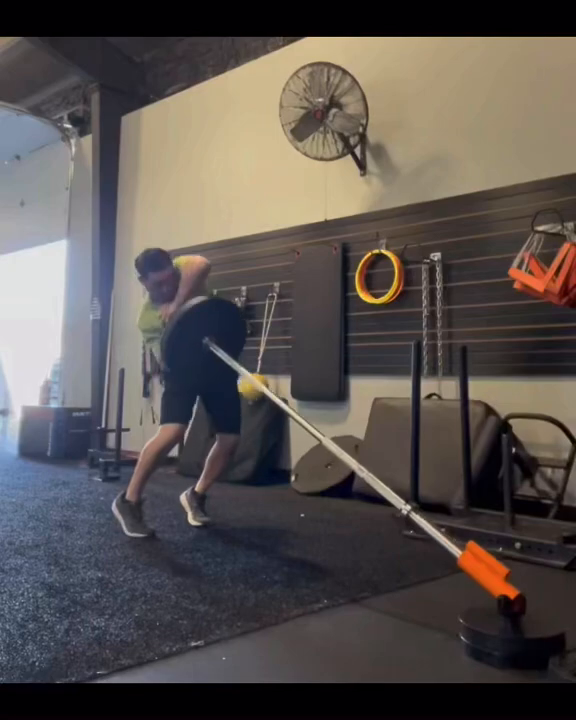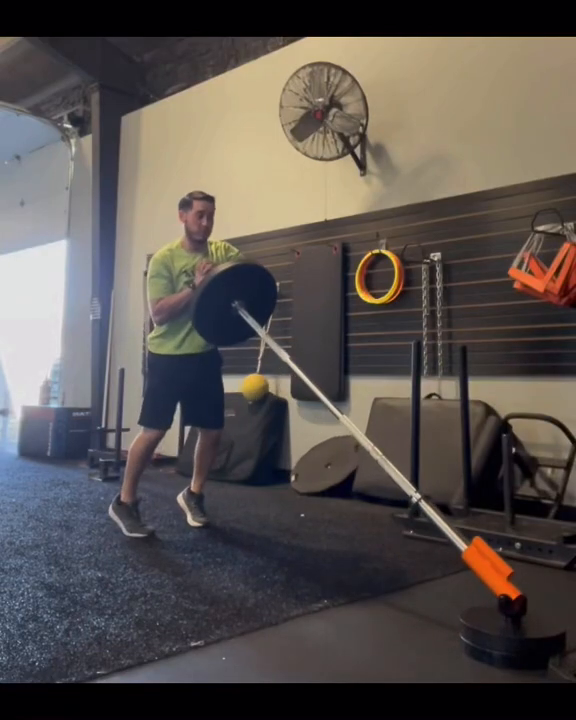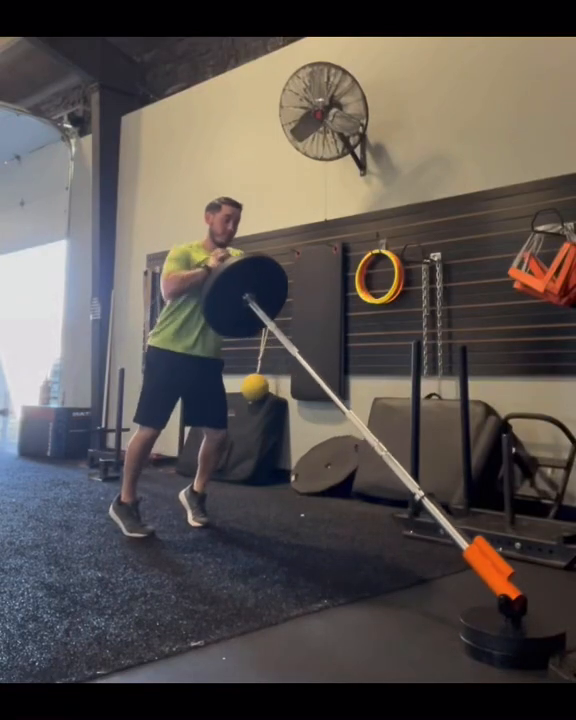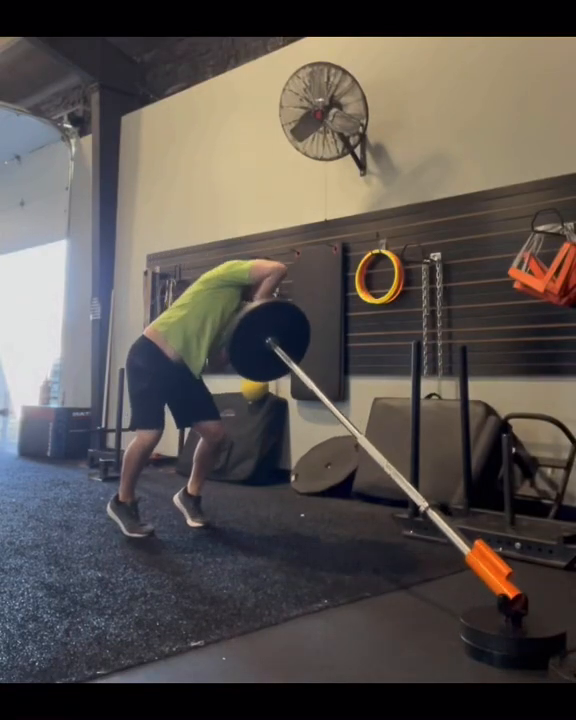
dt=0.7s
person 1, frame 1
left shoulder: (184, 270)
right shoulder: (148, 319)
left elbow: (201, 265)
left wrist: (177, 305)
right wrist: (179, 333)
left hip: (218, 364)
right hip: (185, 369)
left knee: (229, 439)
right knee: (172, 432)
left ankle: (196, 495)
right ankle: (128, 502)
person 1, frame 2
left shoulder: (224, 252)
right shoulder: (164, 258)
right elbow: (158, 313)
right wrist: (194, 287)
left hip: (205, 356)
right hip: (167, 357)
left knee: (212, 432)
right knee: (153, 432)
left ankle: (193, 495)
right ankle: (124, 502)
person 1, frame 3
left shoulder: (236, 258)
right shoulder: (187, 253)
right elbow: (170, 290)
right wrist: (208, 267)
left hip: (206, 359)
right hip: (167, 353)
left knee: (217, 433)
right knee: (149, 430)
left ankle: (195, 494)
right ankle: (125, 502)
person 1, frame 4
left shoulder: (234, 310)
right shoulder: (228, 274)
left elbow: (218, 362)
right elbow: (276, 269)
left hip: (183, 367)
right hip: (152, 356)
left knee: (215, 433)
right knee: (149, 435)
left ankle: (190, 496)
right ankle: (123, 503)
